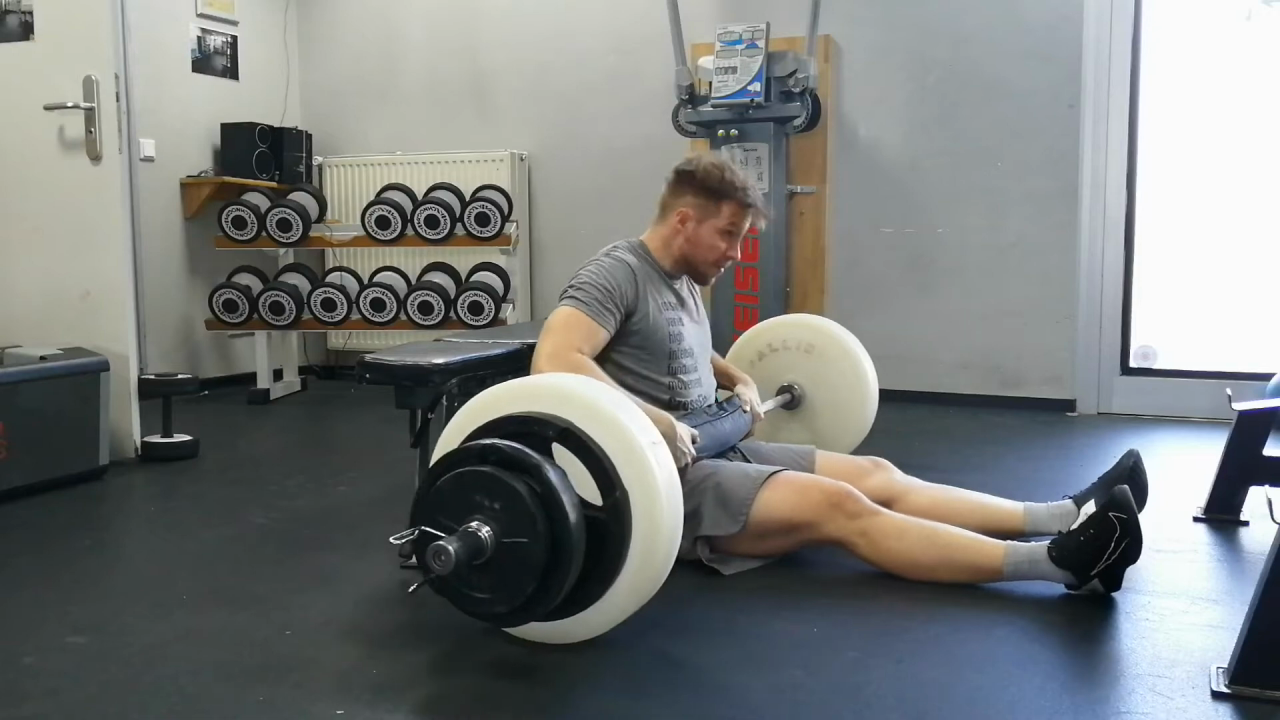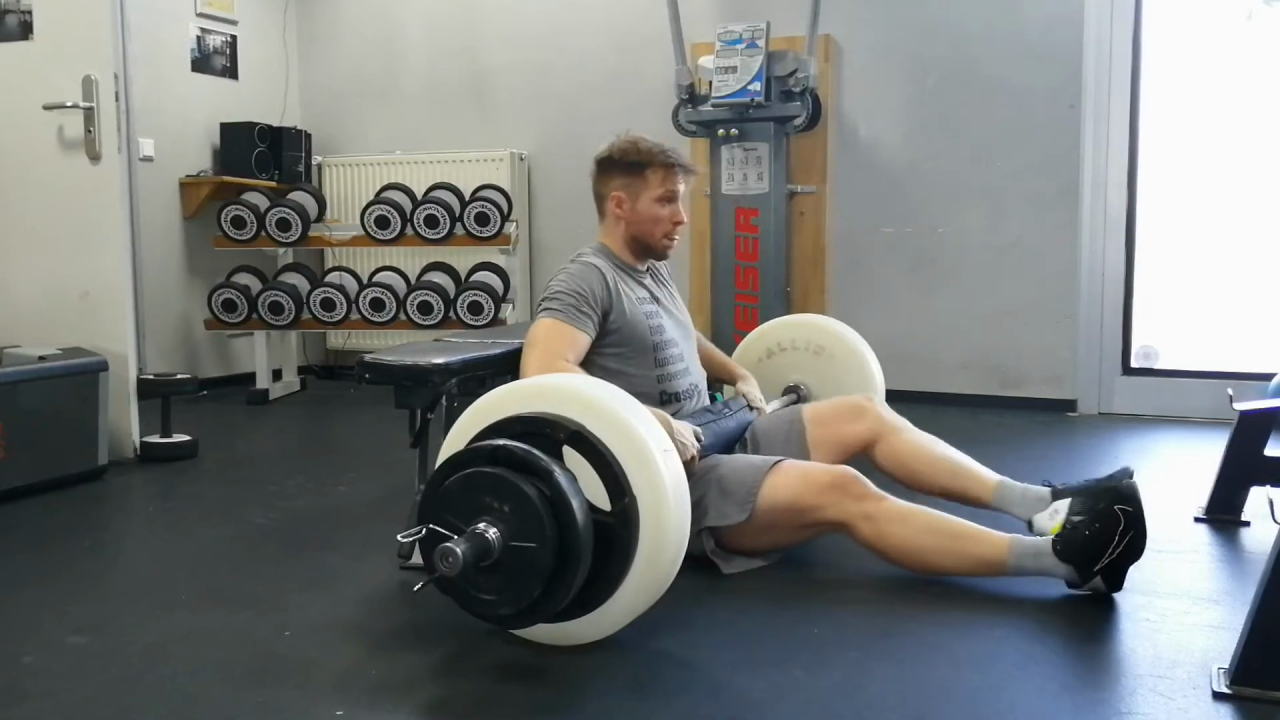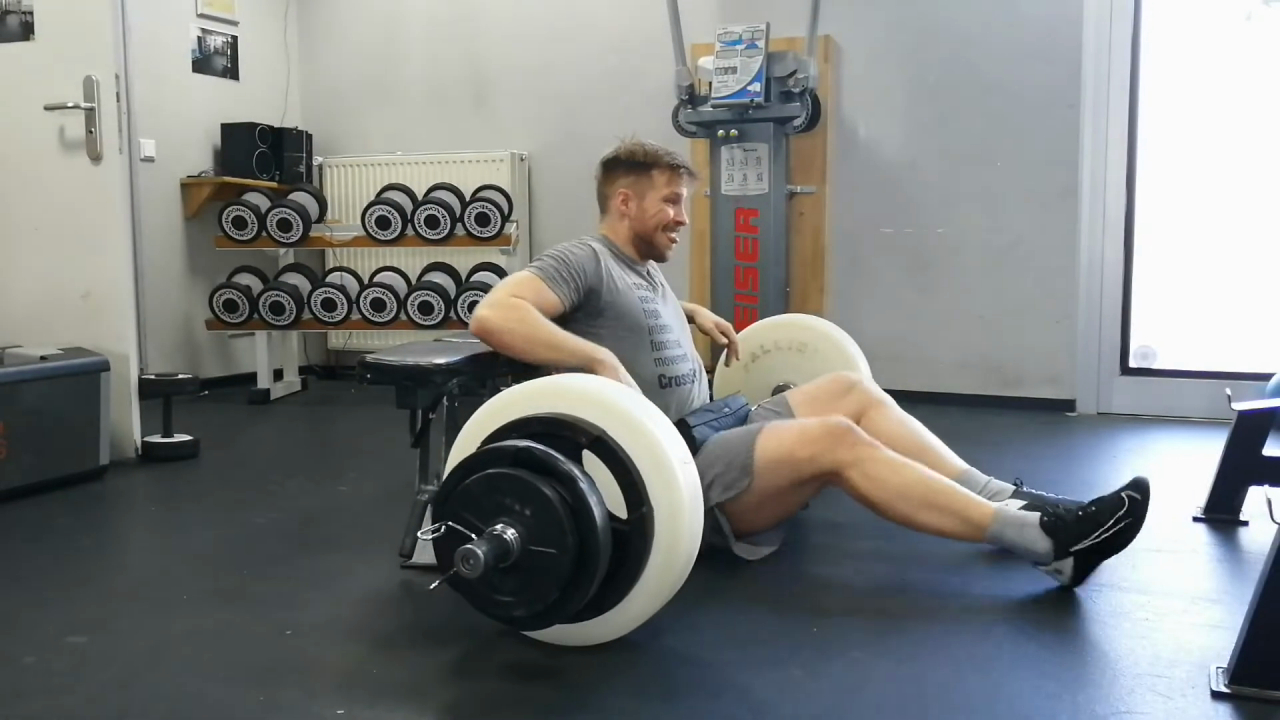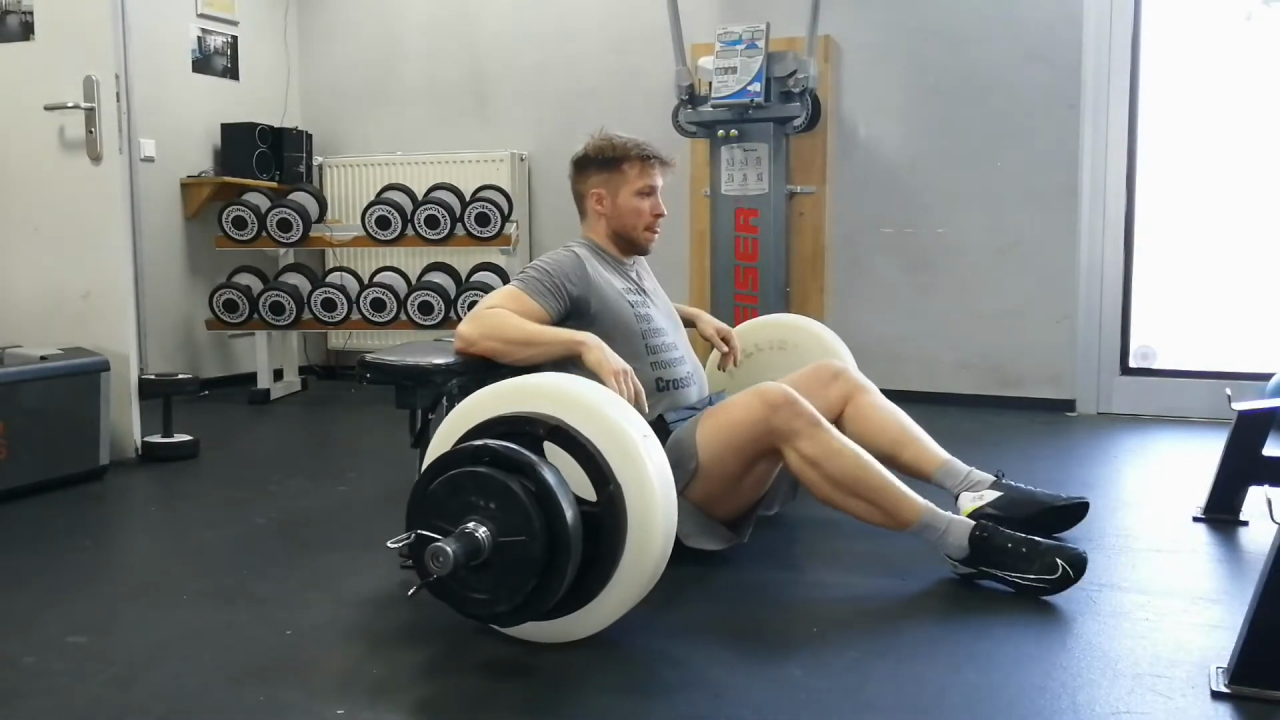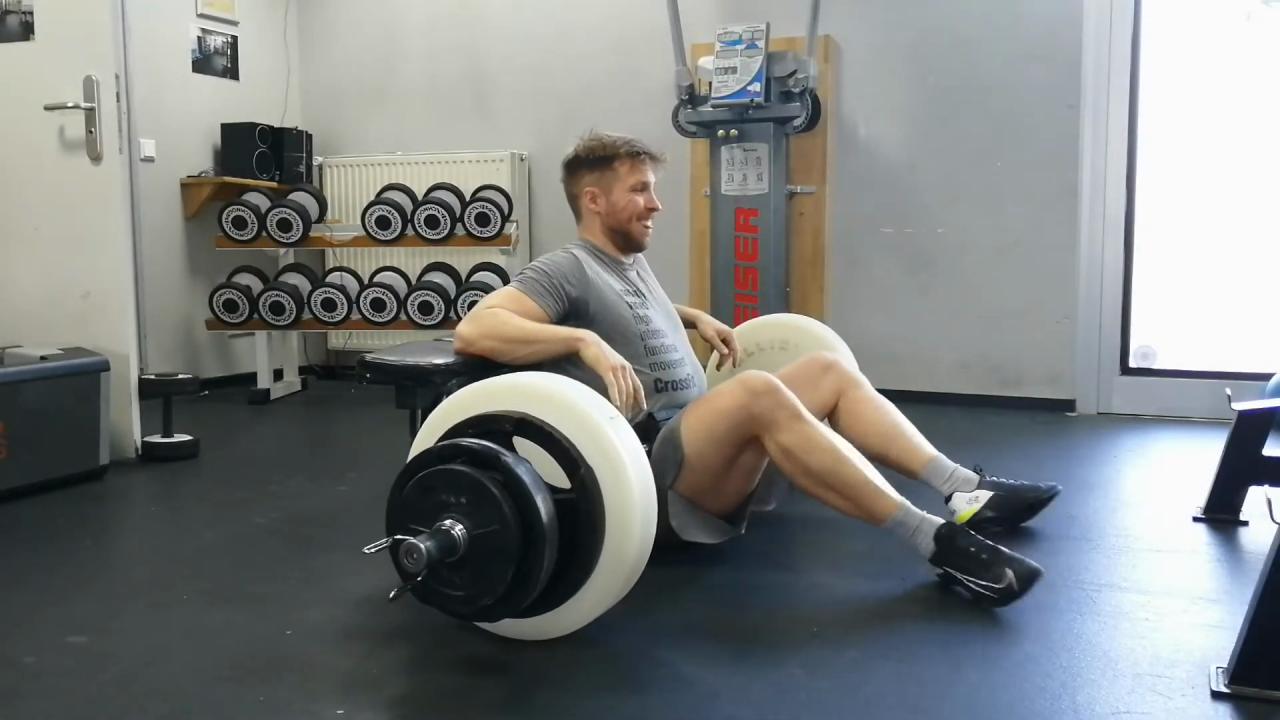
dt=0.7s
person 1, frame 1
left shoulder: (677, 277)
right shoulder: (616, 276)
right elbow: (552, 363)
left wrist: (738, 379)
right wrist: (654, 424)
left hip: (715, 454)
left knee: (876, 476)
right knee: (839, 507)
left ankle: (1065, 516)
right ankle: (1059, 562)
person 1, frame 2
left shoulder: (650, 270)
right shoulder: (585, 282)
right elbow: (541, 374)
left wrist: (735, 375)
right wrist: (649, 423)
left hip: (721, 446)
left knee: (865, 414)
right knee: (841, 492)
left ankle: (1046, 507)
right ankle: (1066, 560)
person 1, frame 3
left shoulder: (639, 266)
right shoulder: (580, 261)
right elbow: (491, 317)
left wrist: (691, 311)
right wrist: (599, 361)
left hip: (708, 441)
left knee: (852, 391)
right knee: (837, 441)
left ankle: (1004, 500)
right ankle: (1046, 541)
person 1, frame 4
left shoulder: (630, 264)
right shoulder: (567, 270)
right elbow: (474, 330)
left wrist: (692, 316)
right wrist: (585, 344)
left hip: (707, 437)
left knee: (835, 377)
right knee: (774, 404)
left ankle: (980, 494)
right ankle: (966, 539)
person 1, frame 5
left shoulder: (629, 261)
right shoulder: (565, 270)
right elbow: (473, 330)
left wrist: (694, 316)
right wrist: (583, 340)
left hip: (707, 451)
right hip: (654, 479)
left knee: (828, 368)
right knee: (758, 390)
left ankle: (966, 494)
right ankle: (937, 540)
